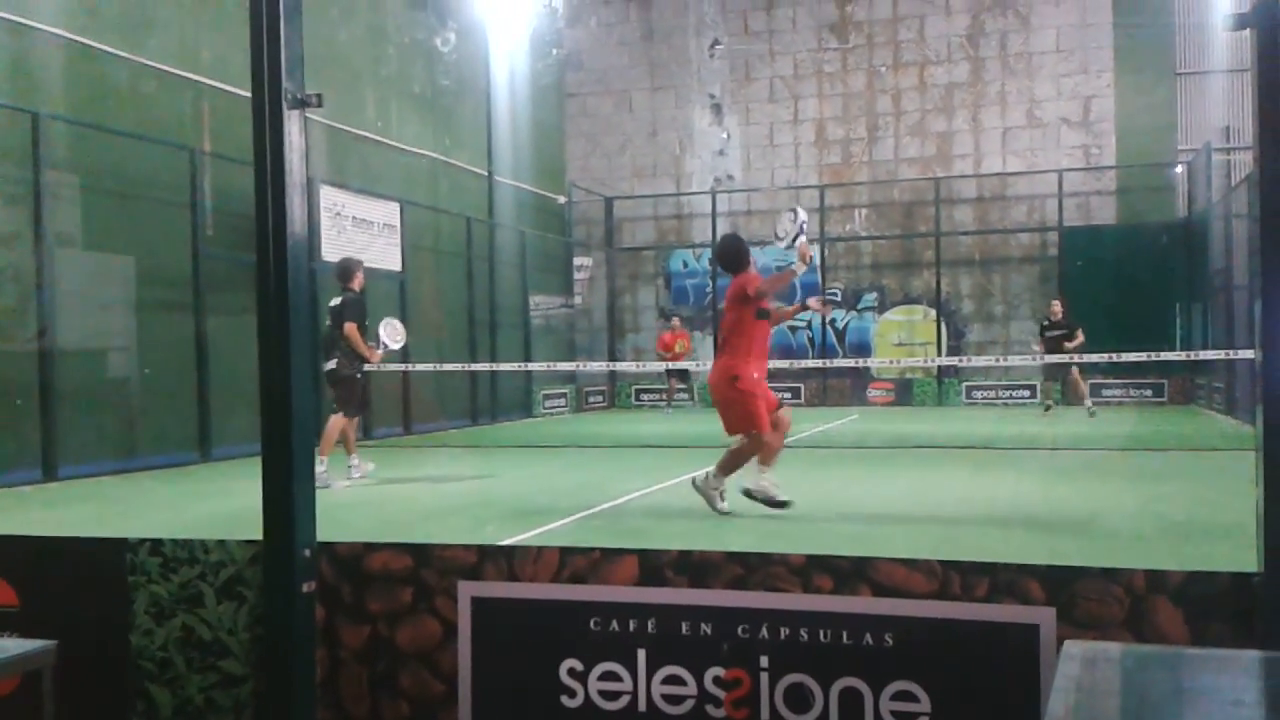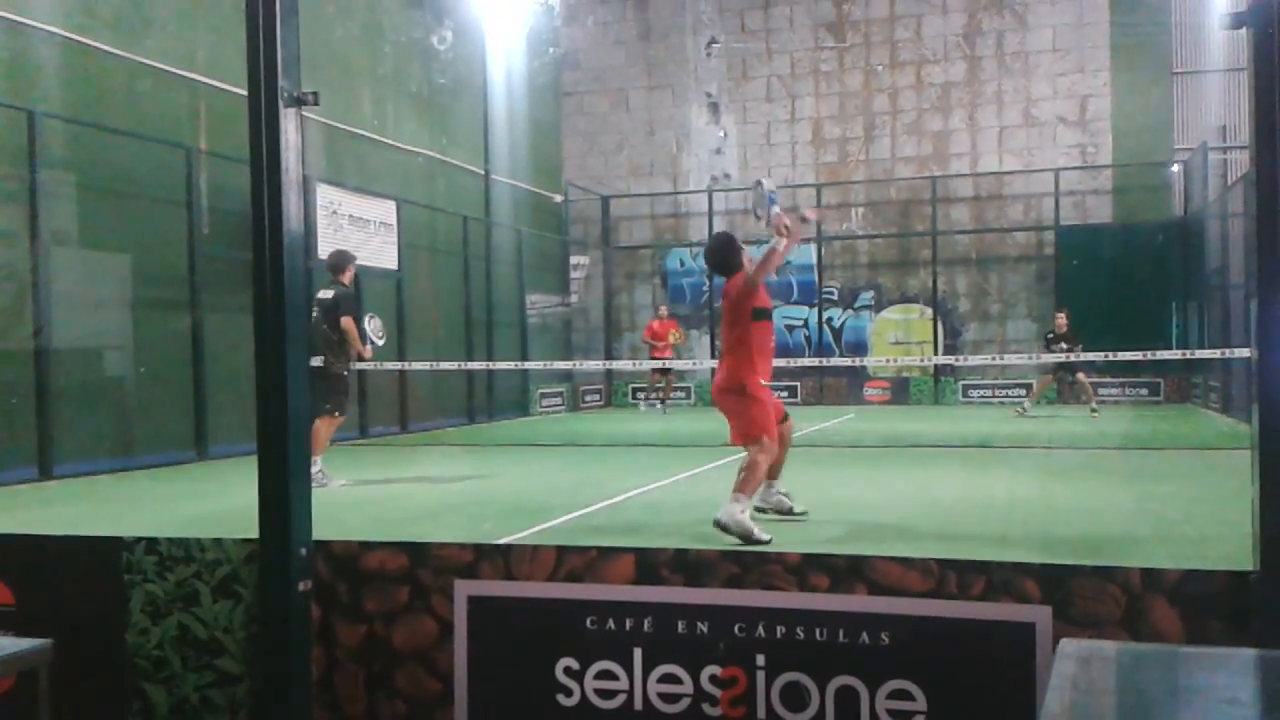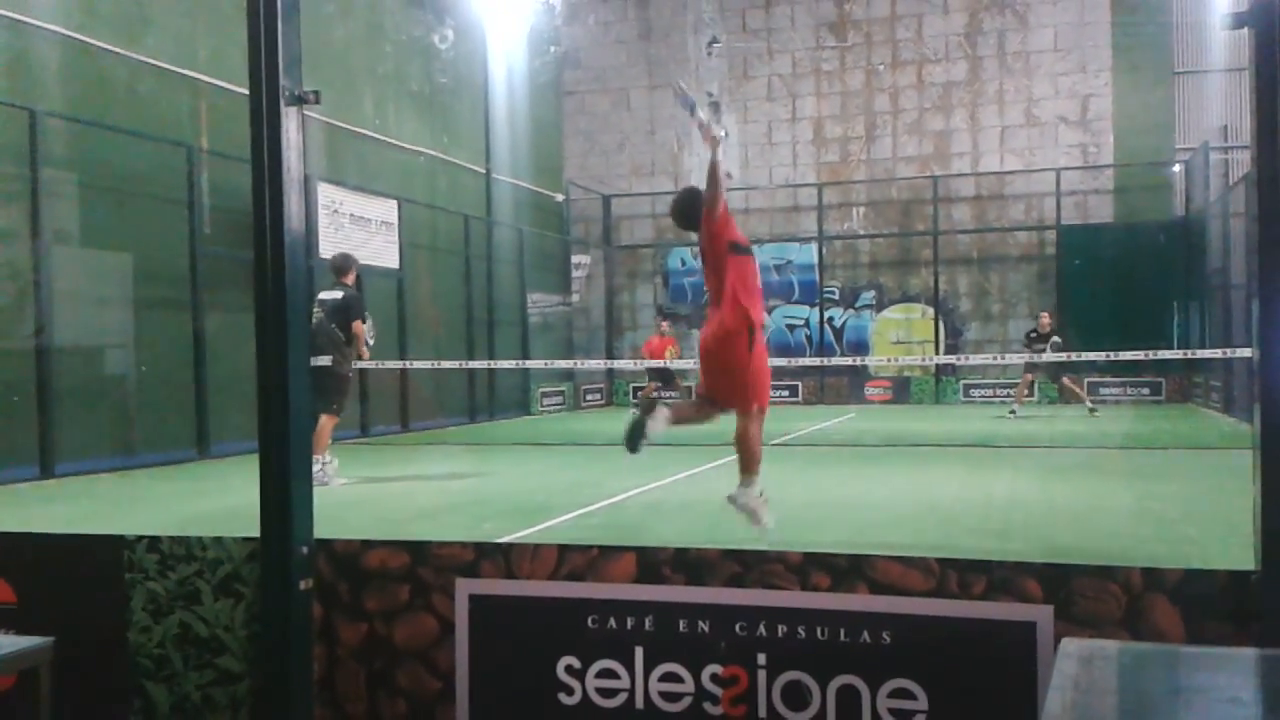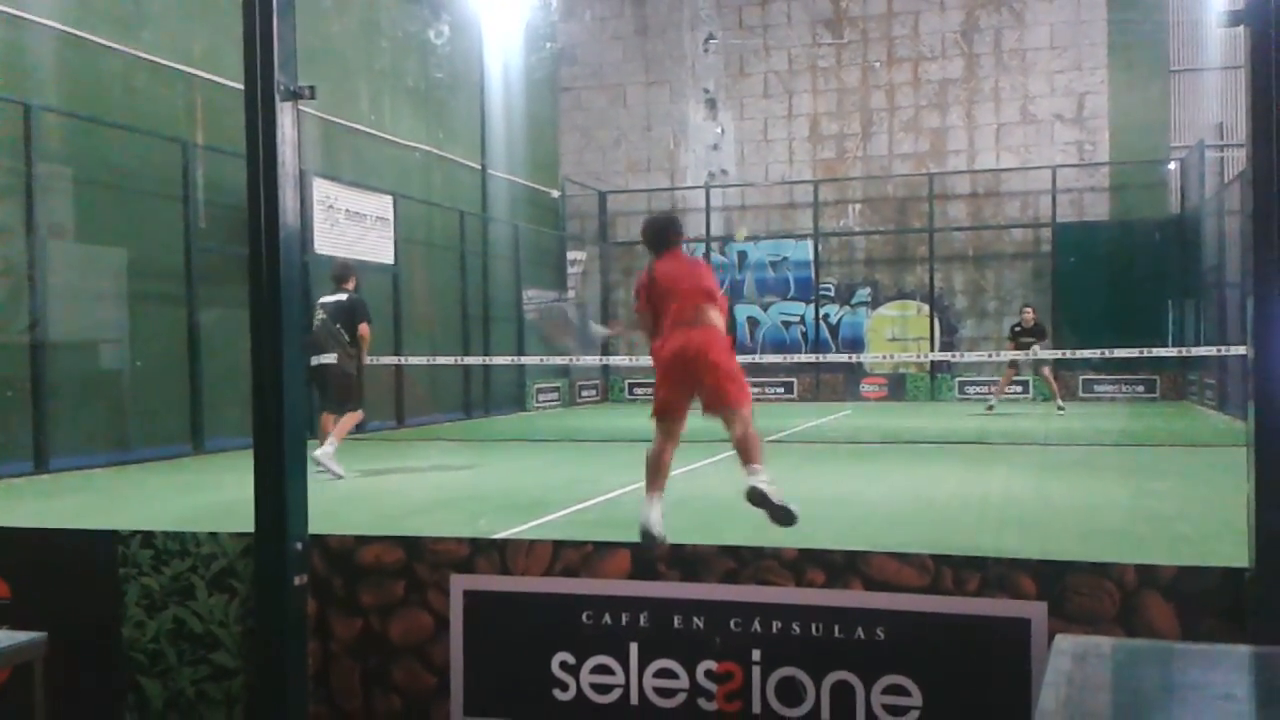
dt=0.3s
person 1, frame 1
left shoulder: (747, 287)
right shoulder: (748, 280)
left elbow: (771, 317)
right elbow: (770, 288)
left wrist: (803, 307)
right wrist: (800, 263)
left hip: (744, 375)
right hip: (735, 375)
left knee: (782, 420)
right knee: (760, 437)
left ankle: (761, 483)
right ankle: (712, 479)
person 1, frame 2
left shoulder: (746, 283)
right shoulder: (739, 284)
left elbow: (770, 265)
right elbow: (755, 277)
left wrist: (785, 237)
right wrist: (779, 240)
left hip: (750, 383)
right hip: (740, 385)
left knee: (783, 431)
right knee: (765, 446)
left ankle: (770, 495)
right ankle: (734, 512)
person 1, frame 3
left shoulder: (713, 240)
right shoulder: (714, 224)
right elbow: (715, 192)
right wrist: (713, 151)
left hip: (719, 331)
right hip: (739, 329)
left knee: (710, 405)
right knee: (751, 415)
left ankle: (657, 414)
right ankle: (748, 493)
person 1, frame 4
left shoulder: (650, 276)
right shoulder: (700, 268)
left elbow: (646, 325)
left hip: (672, 349)
right hip: (710, 343)
left knee: (666, 434)
right knee: (740, 421)
left ankle: (651, 512)
right ankle: (758, 482)
person 2, frame 1
left shoulder: (336, 301)
right shoulder: (354, 300)
right elbow: (350, 330)
left wrist: (364, 349)
right wrist: (368, 355)
left hip: (335, 364)
right hip: (346, 367)
left knee: (351, 415)
right knee: (340, 415)
left ankle: (354, 464)
right ankle: (319, 470)
person 2, frame 2
left shoulder: (322, 294)
right shoulder: (345, 294)
right elbow: (346, 324)
right wrist: (361, 350)
left hip: (319, 361)
right hip: (333, 364)
left knee: (334, 415)
right knee: (327, 415)
left ankle: (315, 465)
right ankle: (314, 471)
person 2, frame 3
left shoulder: (321, 296)
right shoulder: (352, 297)
left elbow: (315, 328)
right elbow: (357, 328)
right wrist: (362, 350)
left hip: (316, 360)
right hip: (336, 362)
left knee: (326, 412)
right knee: (330, 414)
left ankle: (325, 460)
right ankle: (316, 468)
person 2, frame 4
left shoulder: (321, 302)
right shoulder: (355, 300)
left elbow: (310, 332)
right elbow: (363, 332)
right wrist: (363, 354)
left hip: (317, 360)
right hip: (340, 362)
left knee: (329, 410)
right knee: (354, 412)
left ankle: (326, 452)
right ankle: (326, 451)
